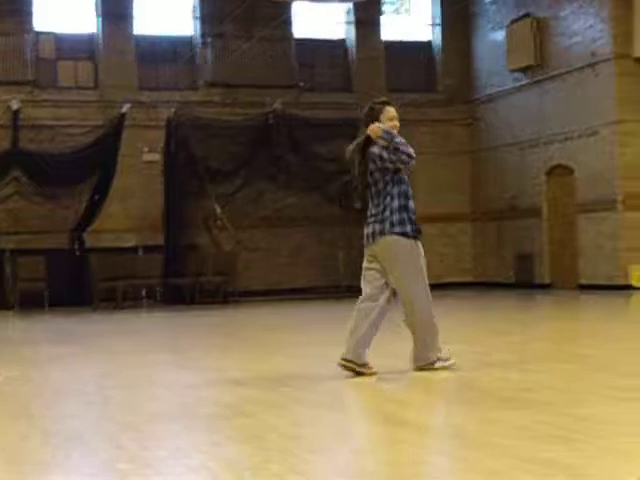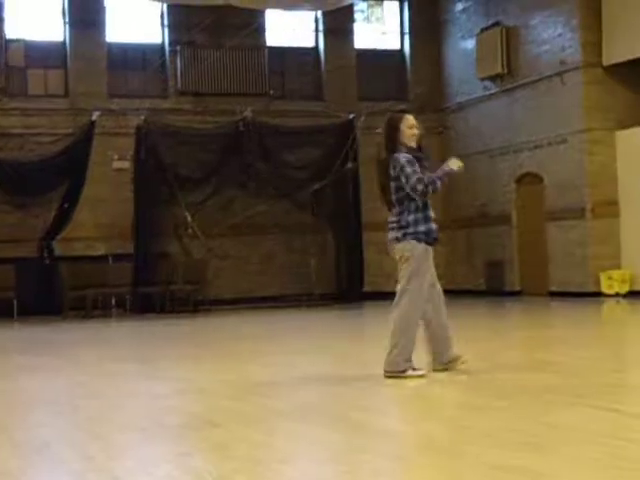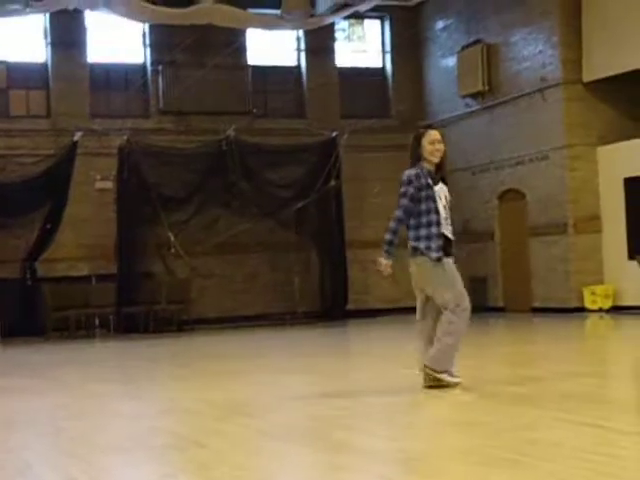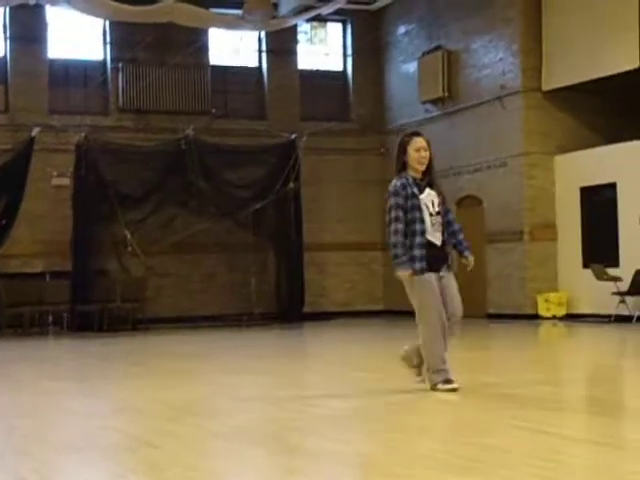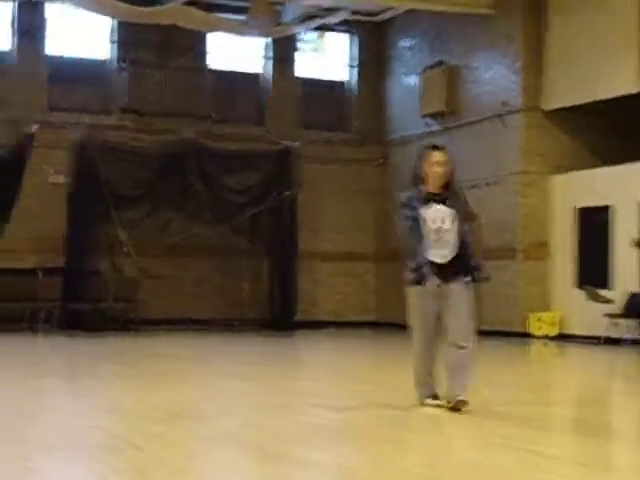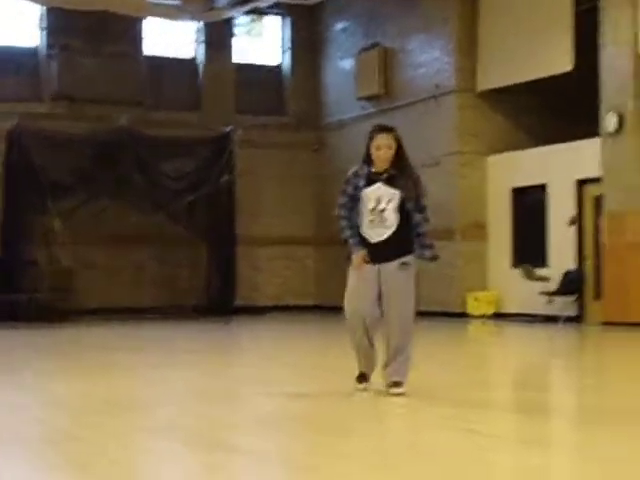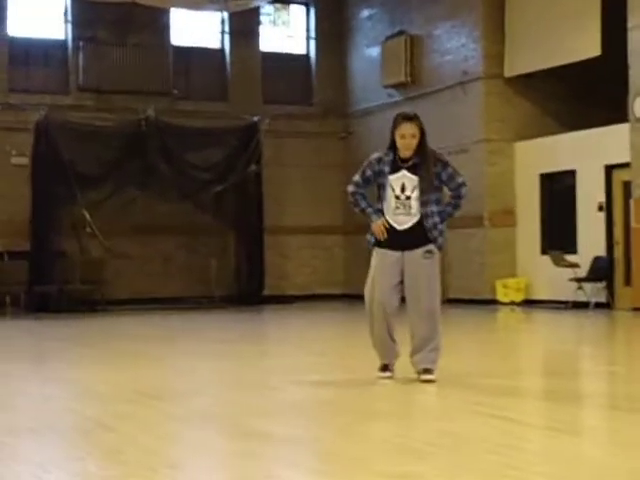
dt=0.4s
person 1, frame 1
left shoulder: (374, 152)
right shoulder: (377, 152)
right elbow: (408, 158)
left wrist: (386, 135)
right wrist: (386, 134)
left hip: (376, 235)
right hip: (395, 233)
left knee: (373, 296)
right knee: (416, 296)
left ankle: (354, 354)
right ankle: (427, 355)
person 1, frame 2
left shoulder: (403, 160)
right shoulder: (402, 160)
left elbow: (421, 181)
right elbow: (422, 188)
left wrist: (418, 151)
right wrist: (448, 170)
left hip: (407, 237)
right hip: (413, 238)
left knee: (433, 297)
right knee: (411, 300)
left ankle: (443, 355)
right ankle: (397, 363)
person 1, frame 3
left shoulder: (439, 179)
right shoulder: (414, 176)
right elbow: (400, 217)
left wrist: (450, 248)
right wrist: (387, 253)
left hip: (440, 253)
right hip: (427, 254)
left knee: (430, 313)
right knee: (458, 306)
left ankle: (432, 371)
right ankle: (437, 363)
person 1, frame 4
left shoulder: (431, 184)
right shoulder: (399, 187)
left elbow: (447, 219)
right elbow: (396, 226)
left wrist: (464, 250)
right wrist: (400, 263)
left hip: (440, 261)
right hip: (417, 262)
left knee: (455, 313)
right knee: (432, 320)
left ankle: (417, 355)
right ankle: (438, 375)
person 1, frame 5
left shoulder: (456, 198)
right shoulder: (410, 200)
left elbow: (467, 237)
right elbow: (413, 241)
left wrist: (476, 271)
right wrist: (427, 274)
left hip: (458, 277)
right hip: (424, 277)
left knee: (460, 335)
right knee: (424, 338)
left ankle: (458, 392)
right ankle: (427, 390)
person 1, frame 6
left shoulder: (407, 178)
right shoulder: (357, 177)
left elbow: (418, 214)
right elbow: (344, 214)
left wrist: (424, 248)
right wrist: (355, 247)
left hip: (398, 257)
right hip: (365, 258)
left knee: (398, 318)
right knee: (357, 314)
left ankle: (396, 375)
right ankle: (365, 366)
person 1, frame 7
left shoulder: (433, 163)
right shoulder: (380, 162)
left elbow: (460, 189)
right elbow: (354, 189)
left wrist: (439, 220)
right wrist: (373, 216)
left hip: (422, 244)
right hip: (387, 244)
left knee: (424, 306)
right knee: (378, 303)
left ankle: (425, 363)
right ankle: (387, 357)
